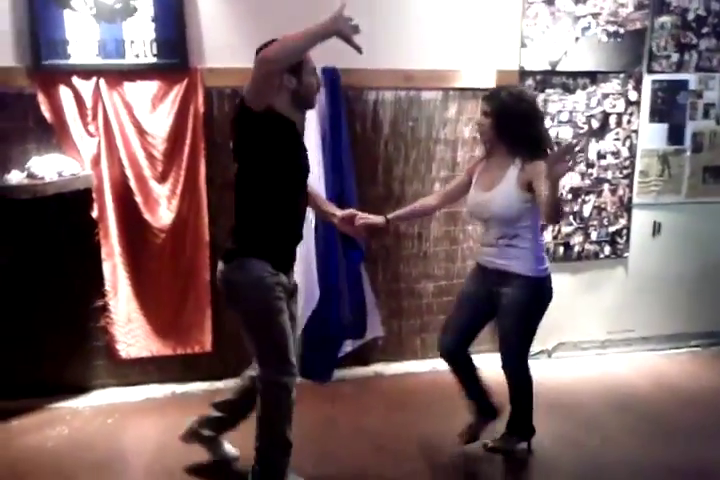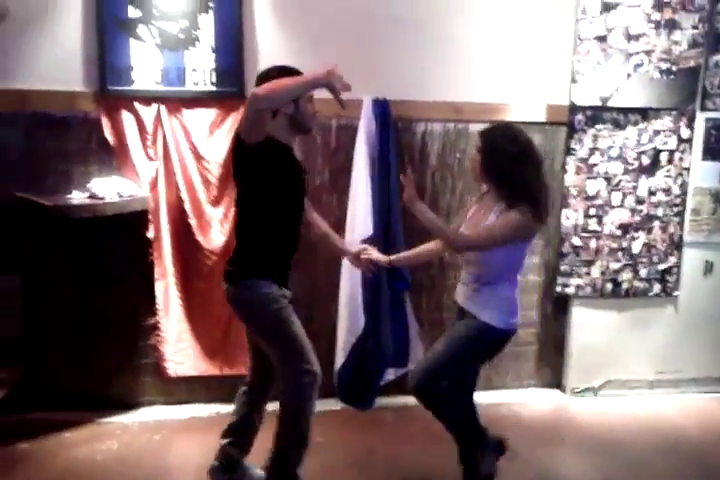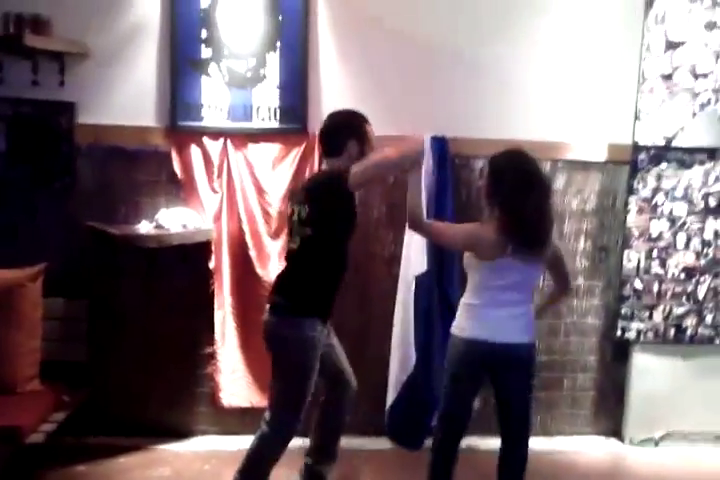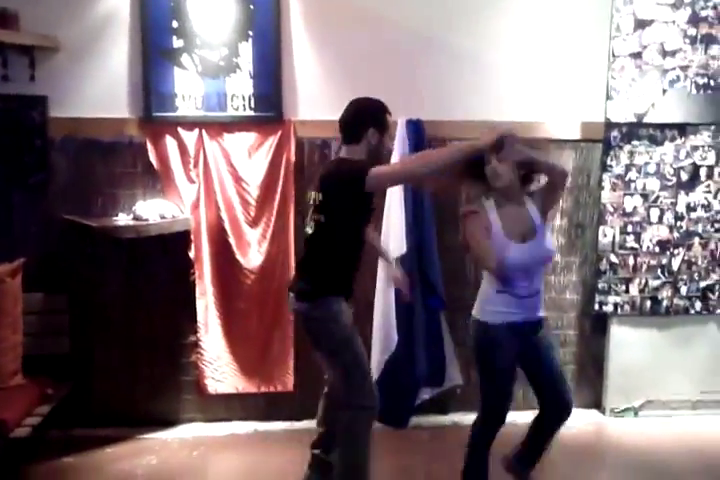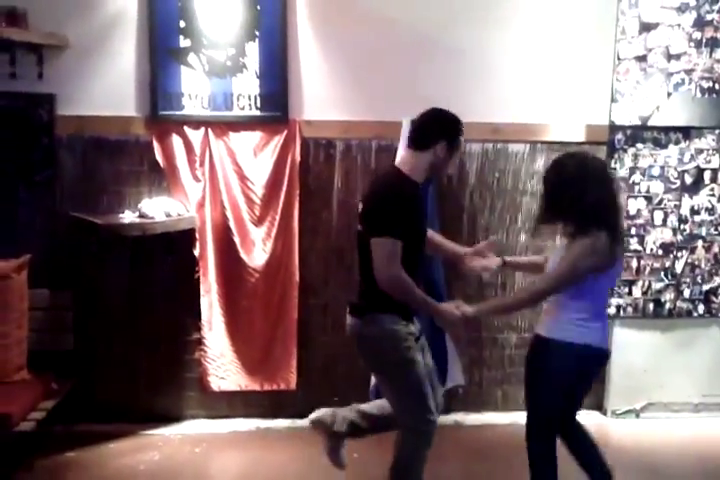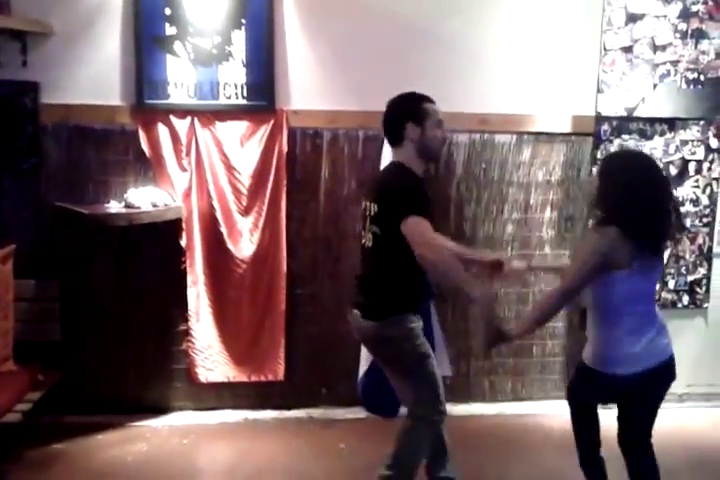
dt=0.5s
person 1, frame 1
left shoulder: (289, 131)
right shoulder: (256, 120)
right elbow: (269, 59)
left wrist: (332, 212)
left hip: (275, 270)
right hip: (251, 270)
left knee: (277, 368)
right knee: (280, 376)
left ankle: (209, 427)
person 1, frame 2
left shoulder: (288, 160)
right shoulder: (254, 148)
left elbow: (303, 211)
right elbow: (257, 98)
left wrist: (344, 248)
right wrist: (320, 79)
left hip: (270, 284)
right hip: (254, 284)
left knee: (263, 376)
right knee: (304, 375)
person 1, frame 3
left shoulder: (318, 187)
right shoulder: (329, 185)
left elbow: (301, 217)
right elbow: (388, 161)
right wrist: (415, 147)
left hip: (310, 317)
right hip: (295, 322)
left knee: (342, 387)
right knee: (283, 420)
person 1, frame 4
left shoulder: (343, 176)
right shoulder: (343, 175)
right elbow: (409, 169)
left wrist: (388, 260)
right wrist: (476, 145)
left hip: (320, 299)
right hip: (322, 303)
left knee: (340, 387)
right knee: (362, 400)
person 1, frame 5
left shoulder: (405, 188)
right shoulder: (390, 192)
right elbow: (387, 274)
left wrist: (465, 253)
right wrist: (437, 310)
left hip: (396, 320)
right hip: (381, 321)
left knee: (427, 404)
right knee: (421, 420)
left ankle: (338, 422)
person 1, frame 6
left shoulder: (394, 182)
right shoulder: (404, 185)
left elbow: (427, 242)
right elbow: (427, 249)
left wrist: (479, 258)
right wrist: (482, 295)
left hip: (375, 313)
right hip: (390, 320)
left knee: (427, 399)
right knee: (428, 408)
person 2, frame 1
left shoulder: (533, 168)
right shoulder: (479, 167)
left elbow: (552, 216)
right elbow: (436, 200)
left wrist: (555, 179)
right wrist: (385, 219)
left hip: (525, 279)
right hip: (485, 272)
left knee: (513, 358)
right knee: (450, 345)
left ankle: (520, 428)
right ankle: (483, 409)
person 2, frame 2
left shoulder: (519, 217)
right shoulder: (483, 203)
left elbow: (458, 244)
right elbow: (443, 246)
left wrist: (414, 204)
right wrist: (390, 260)
left hip: (491, 323)
right hip: (470, 314)
left knee: (424, 383)
right knee: (454, 396)
left ankle: (485, 445)
person 2, frame 3
left shoulder: (482, 236)
right shoulder: (542, 240)
left elbow: (417, 223)
right elbow: (564, 287)
left wrist: (413, 174)
left hip: (470, 342)
right hip: (518, 347)
left knee: (449, 428)
right knee: (516, 434)
person 2, frame 4
left shoulder: (537, 205)
right shoulder: (480, 213)
left elbow: (561, 175)
right elbow: (495, 265)
left wrist: (524, 156)
right wrist: (472, 215)
left hip: (531, 323)
right hip: (493, 326)
left knee: (561, 405)
right knee: (493, 413)
person 2, frame 5
left shoulder: (592, 242)
right shoulder: (594, 234)
left elbow: (538, 292)
right elbow: (550, 265)
left wrist: (477, 310)
right wrist: (502, 262)
left hip: (560, 344)
right hip: (592, 346)
left knee: (540, 429)
right knee: (563, 420)
person 2, frame 6
left shoulder: (605, 238)
right shoulder: (647, 239)
left elbow: (564, 293)
left wrist: (517, 331)
right wrist: (536, 268)
left hip: (610, 366)
right hip: (659, 362)
left knee: (579, 397)
right knee: (636, 441)
